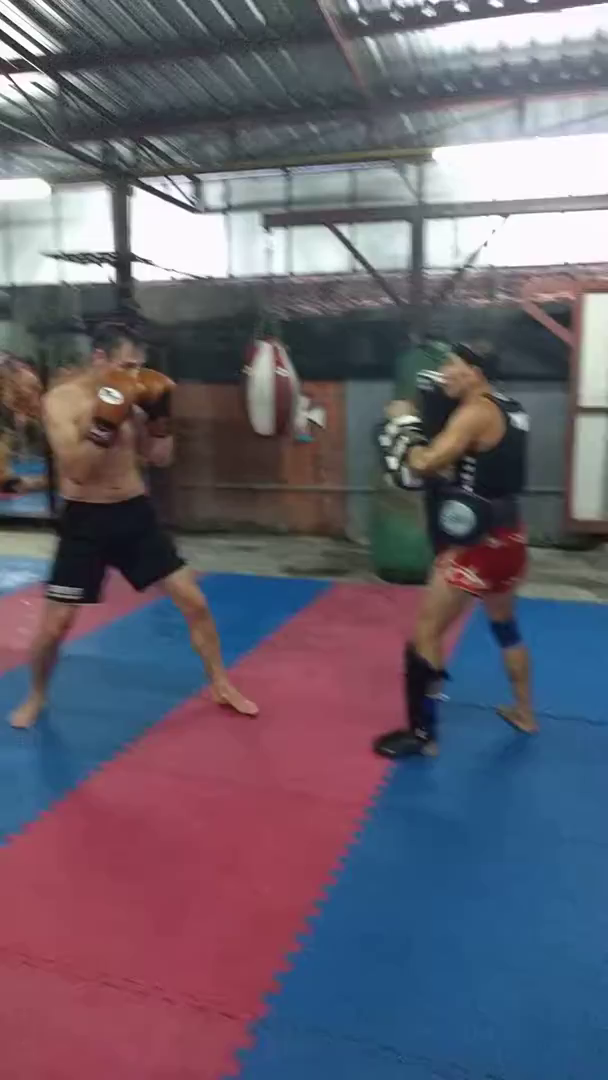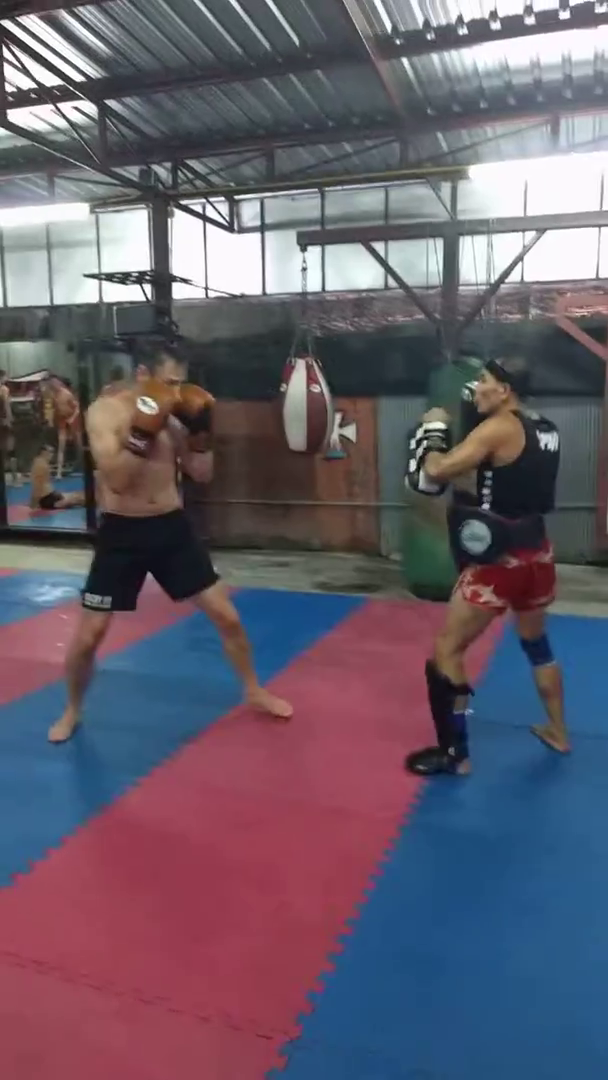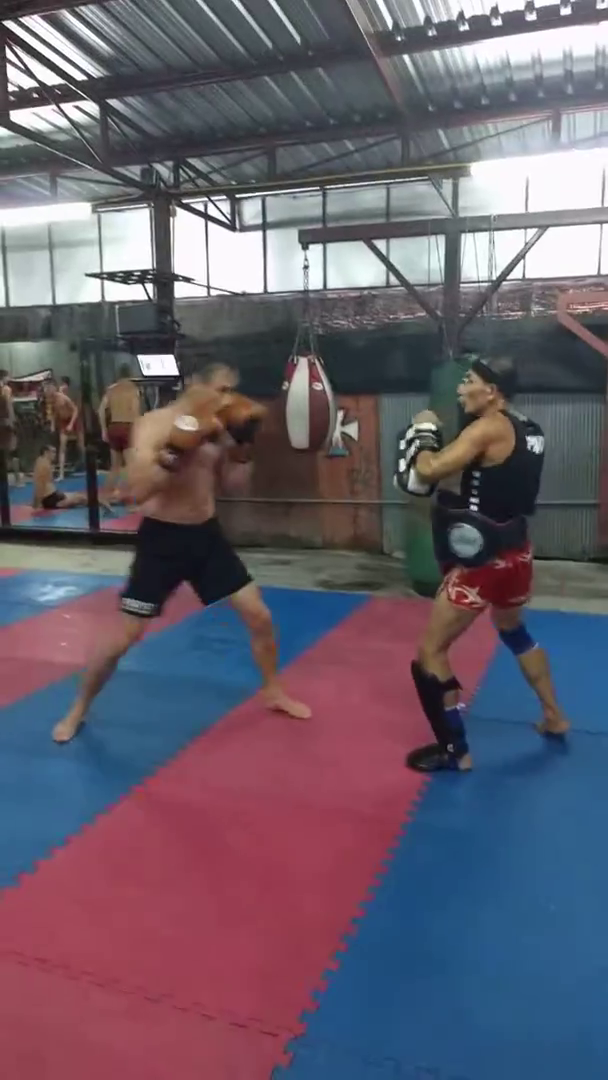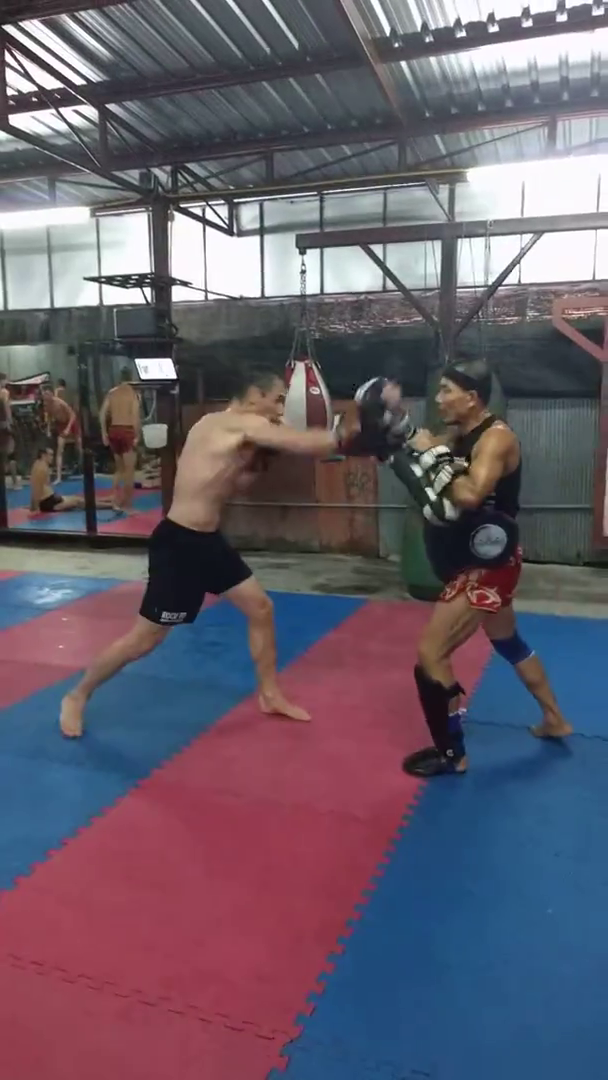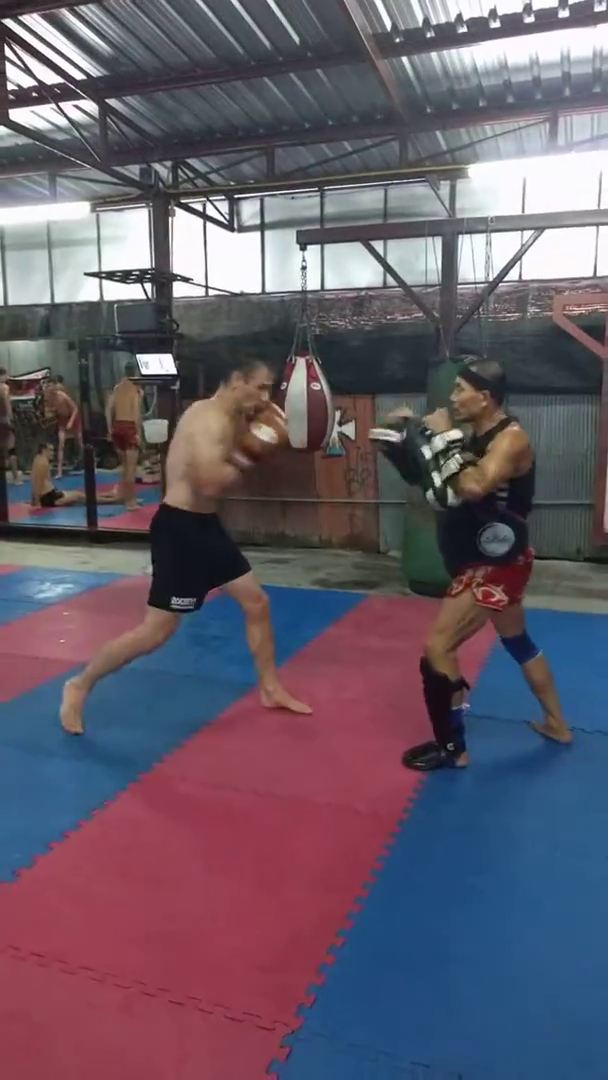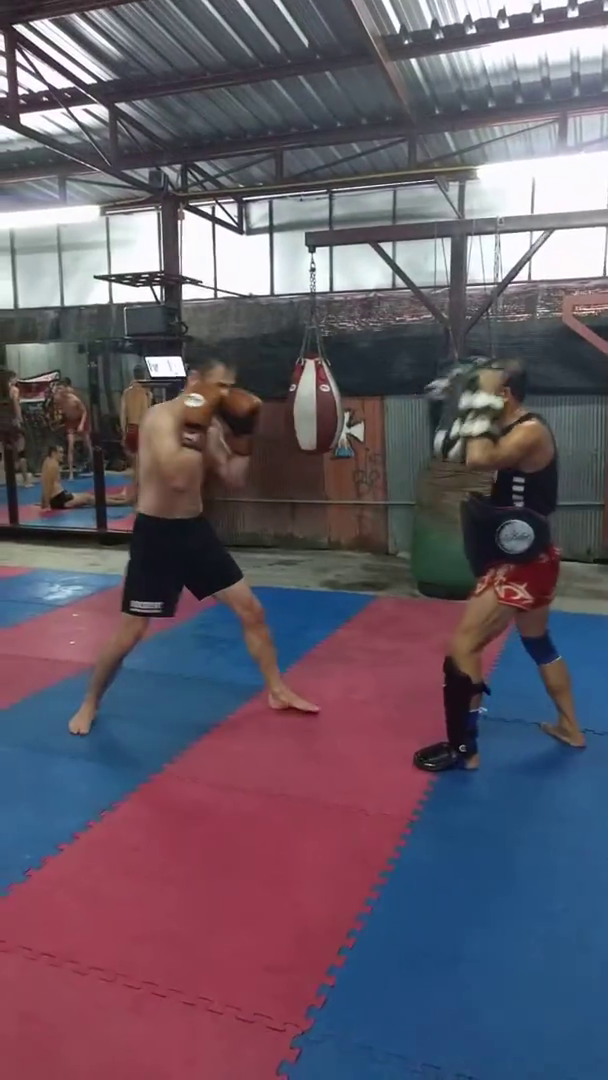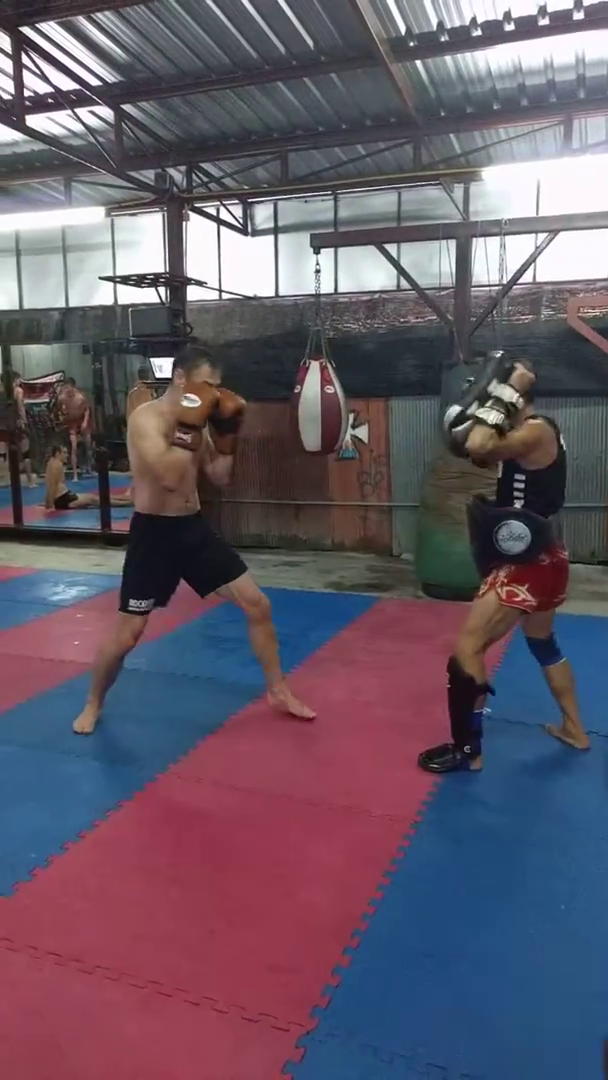
dt=0.2s
person 1, frame 1
left shoulder: (474, 414)
right shoulder: (508, 410)
left elbow: (422, 466)
left wrist: (403, 421)
left hip: (476, 542)
right hip: (508, 535)
left knee: (424, 633)
right knee: (505, 626)
left ankle: (422, 735)
right ankle: (523, 713)
person 1, frame 2
left shoulder: (498, 428)
right shoulder: (544, 429)
left elbow: (436, 471)
left wrist: (433, 427)
left hip: (498, 560)
right hip: (536, 554)
left knee: (445, 651)
right knee: (537, 645)
left ankle: (454, 753)
right ankle: (557, 731)
person 1, frame 3
left shoulder: (488, 428)
right shoulder: (528, 429)
left elbow: (423, 476)
left wrist: (424, 429)
left hip: (479, 562)
right hip: (513, 555)
left knee: (429, 650)
right knee: (516, 633)
left ankle: (454, 750)
right ankle: (553, 716)
person 1, frame 4
left shoulder: (497, 437)
right shoulder: (462, 434)
left elbow: (470, 496)
left wrist: (433, 453)
right wrist: (393, 412)
left hip: (484, 565)
right hip: (480, 561)
left knee: (431, 655)
right knee: (509, 642)
left ankle: (451, 754)
right ankle: (555, 720)
person 1, frame 5
left shoulder: (511, 438)
right shoulder: (482, 435)
left elbow: (473, 488)
right elbow: (442, 476)
left wrist: (447, 437)
left hip: (495, 562)
right hip: (499, 558)
left knee: (437, 647)
right knee: (518, 641)
left ankle: (451, 748)
right ankle: (556, 724)
person 1, frame 6
left shoulder: (530, 432)
right shoulder: (513, 429)
left elbow: (477, 459)
right elbow: (458, 449)
left wrist: (484, 399)
left hip: (522, 561)
right hip: (531, 556)
left knee: (462, 647)
right knee: (539, 642)
left ankle: (463, 750)
right ankle: (570, 728)
person 1, frame 7
left shoulder: (535, 430)
right shoulder: (532, 429)
left elbow: (478, 445)
right elbow: (467, 443)
left wrist: (504, 394)
right wrist: (487, 395)
left hip: (526, 563)
right hip: (544, 557)
left knee: (467, 648)
right knee: (543, 644)
left ankle: (467, 749)
right ankle: (574, 729)
person 2, frame 1
left shoulder: (131, 397)
right shoulder: (61, 399)
left elbow: (160, 459)
right elbow: (76, 470)
left wrist: (160, 416)
right wrist: (105, 423)
left hip: (135, 512)
right hip: (84, 520)
left knee: (193, 601)
right knee: (55, 624)
left ankle: (220, 685)
right ankle: (36, 697)
person 2, frame 2
left shoulder: (175, 413)
right shoulder: (104, 412)
left elbow: (201, 474)
right elbow: (116, 480)
left wrist: (199, 430)
right wrist: (143, 433)
left hip: (172, 527)
right hip: (121, 532)
left knee: (227, 616)
right knee: (89, 634)
left ankle: (255, 690)
right ankle: (72, 711)
person 2, frame 3
left shoulder: (220, 423)
right shoulder: (154, 424)
left elbow: (236, 483)
right elbow: (138, 490)
left wrist: (243, 442)
right wrist: (174, 451)
left hip: (206, 536)
right hip: (163, 538)
left knee: (259, 616)
right knee: (124, 636)
left ankle: (274, 692)
right ankle: (78, 709)
person 2, frame 4
left shoulder: (220, 424)
right shoulder: (244, 425)
right elbow: (301, 442)
left wrist: (252, 463)
right wrist: (351, 437)
left hip: (204, 539)
right hip: (182, 543)
left knee: (261, 607)
right knee: (145, 637)
left ankle: (270, 695)
right ankle: (78, 697)
person 2, frame 5
left shoulder: (226, 415)
right shoulder: (209, 417)
left elbow: (219, 477)
right elbow: (210, 485)
right wrist: (247, 456)
left hip: (205, 524)
right hip: (177, 527)
left knee: (257, 601)
right knee: (158, 631)
left ankle: (270, 689)
right ankle: (79, 686)
person 2, frame 6
left shoulder: (210, 423)
right shoulder: (160, 417)
left elbow: (235, 480)
right elbow: (177, 479)
left wrist: (241, 434)
right wrist: (195, 427)
left hip: (196, 530)
right hip: (156, 534)
left knee: (251, 609)
right knee: (129, 634)
left ankle: (277, 691)
right ankle: (90, 704)
person 2, frame 7
left shoulder: (196, 419)
right shoulder: (146, 417)
left elbow: (220, 478)
right elbow: (170, 478)
left wrist: (226, 434)
right wrist: (187, 427)
left hip: (196, 527)
right hip: (154, 532)
left knee: (257, 605)
right knee: (126, 636)
left ankle: (278, 692)
right ankle: (94, 705)
